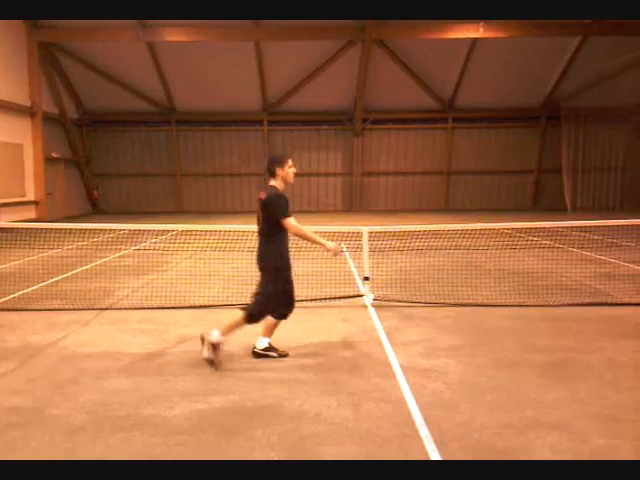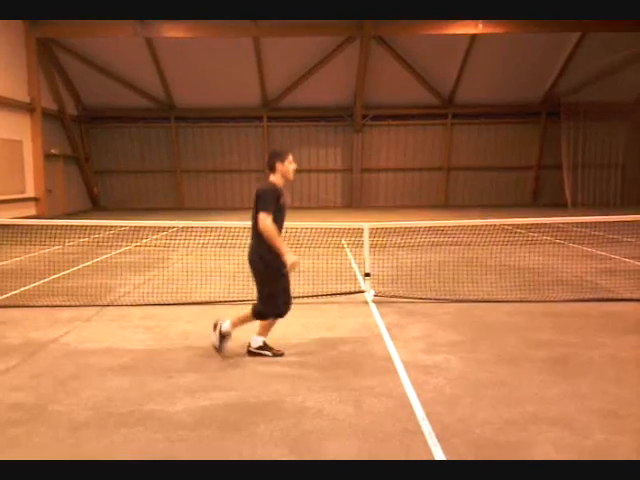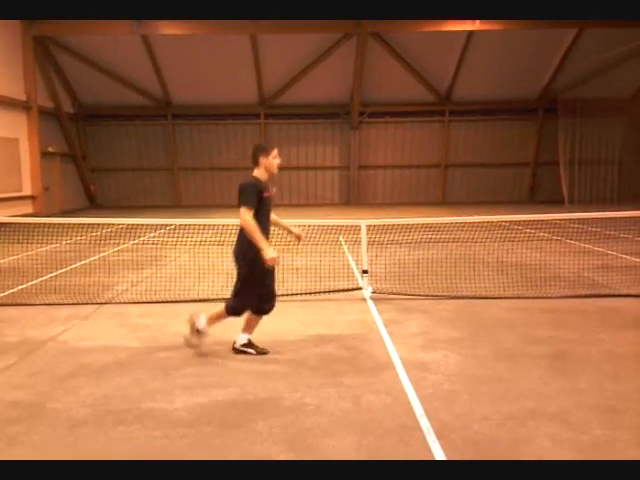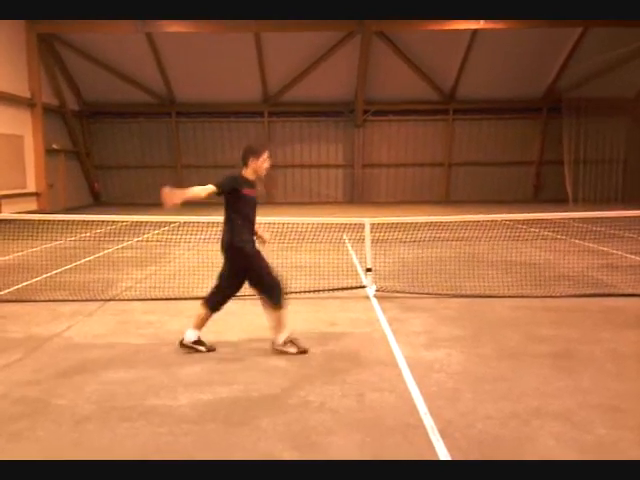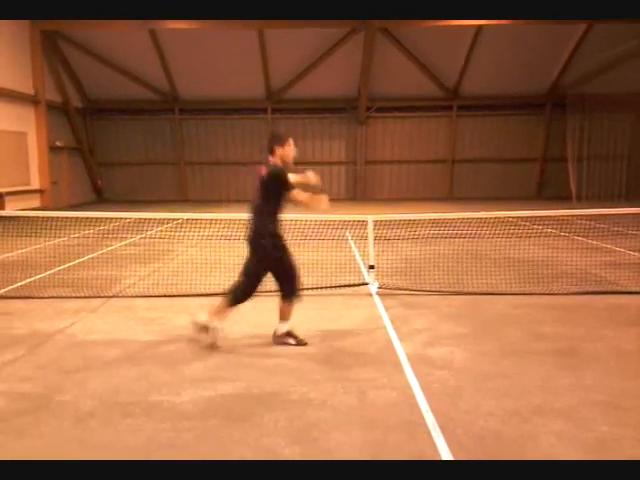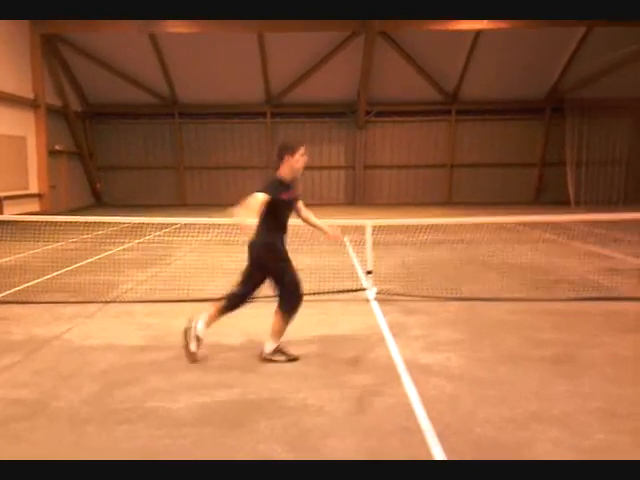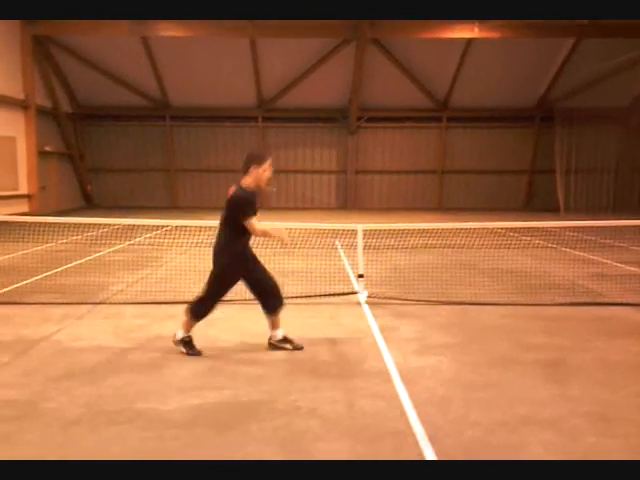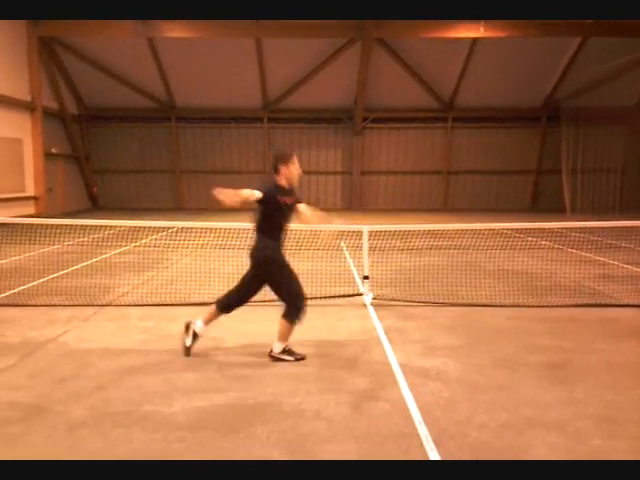
dt=0.4s
person 1, frame 1
left shoulder: (270, 194)
right shoulder: (275, 197)
right elbow: (292, 227)
right wrist: (323, 243)
left hip: (277, 258)
right hip: (273, 260)
left knee: (284, 303)
right knee: (260, 306)
left ankle: (262, 345)
right ankle: (216, 336)
person 1, frame 2
left shoulder: (276, 191)
right shoulder: (268, 191)
right elbow: (265, 225)
left wrist: (284, 254)
right wrist: (286, 253)
left hip: (271, 257)
right hip: (264, 257)
left knee: (280, 303)
right knee: (272, 305)
left ankle: (258, 343)
right ankle: (226, 327)
person 1, frame 3
left shoulder: (263, 186)
right shoulder: (250, 185)
right elbow: (246, 219)
left wrist: (289, 228)
right wrist: (266, 248)
left hip: (258, 252)
right hip: (250, 252)
left knee: (265, 301)
right knee: (241, 301)
left ankle: (243, 341)
right ankle: (201, 323)
person 1, frame 4
left shoulder: (251, 185)
right shoulder: (234, 181)
right elbow: (205, 190)
left wrist: (256, 232)
right wrist: (180, 195)
left hip: (243, 244)
right hip: (238, 245)
left knee: (222, 292)
right knee: (272, 287)
left ankle: (191, 337)
right ankle: (282, 338)
person 1, frame 5
left shoulder: (277, 172)
right shoulder: (276, 173)
right elbow: (299, 198)
left wrist: (305, 178)
right wrist: (317, 200)
left hip: (272, 237)
right hip: (265, 238)
left knee: (289, 281)
right knee: (247, 286)
left ankle: (282, 331)
right ankle: (210, 324)
person 1, frame 6
left shoulder: (291, 185)
right shoulder: (275, 185)
left elbow: (302, 211)
right elbow: (256, 199)
left wrist: (325, 229)
right wrist: (246, 214)
left hip: (268, 246)
right hip: (266, 246)
left knee: (242, 293)
right knee: (292, 295)
left ankle: (200, 326)
right ankle: (271, 348)
person 1, frame 7
left shoulder: (248, 192)
right shoulder: (242, 196)
right elbow: (256, 228)
right wrist: (276, 232)
left hip: (242, 251)
right hip: (228, 255)
left knee: (271, 292)
right knee: (210, 298)
left ankle: (277, 337)
right ankle: (183, 336)
person 1, frame 8
left shoulder: (289, 192)
right shoulder: (272, 191)
left elbow: (305, 212)
right elbow: (250, 194)
left wrist: (327, 219)
right wrist: (235, 195)
left hip: (267, 253)
right hip: (267, 254)
left knee: (238, 296)
right knee: (297, 300)
left ankle: (197, 327)
right ankle: (279, 349)
